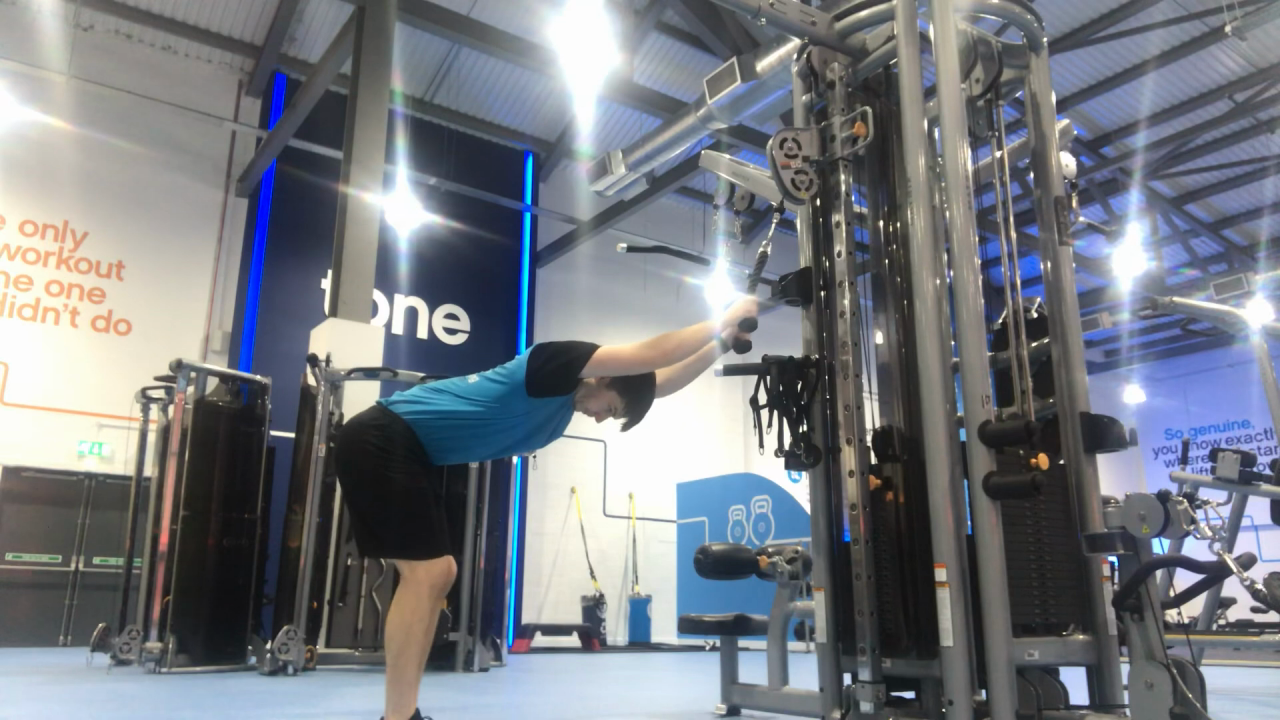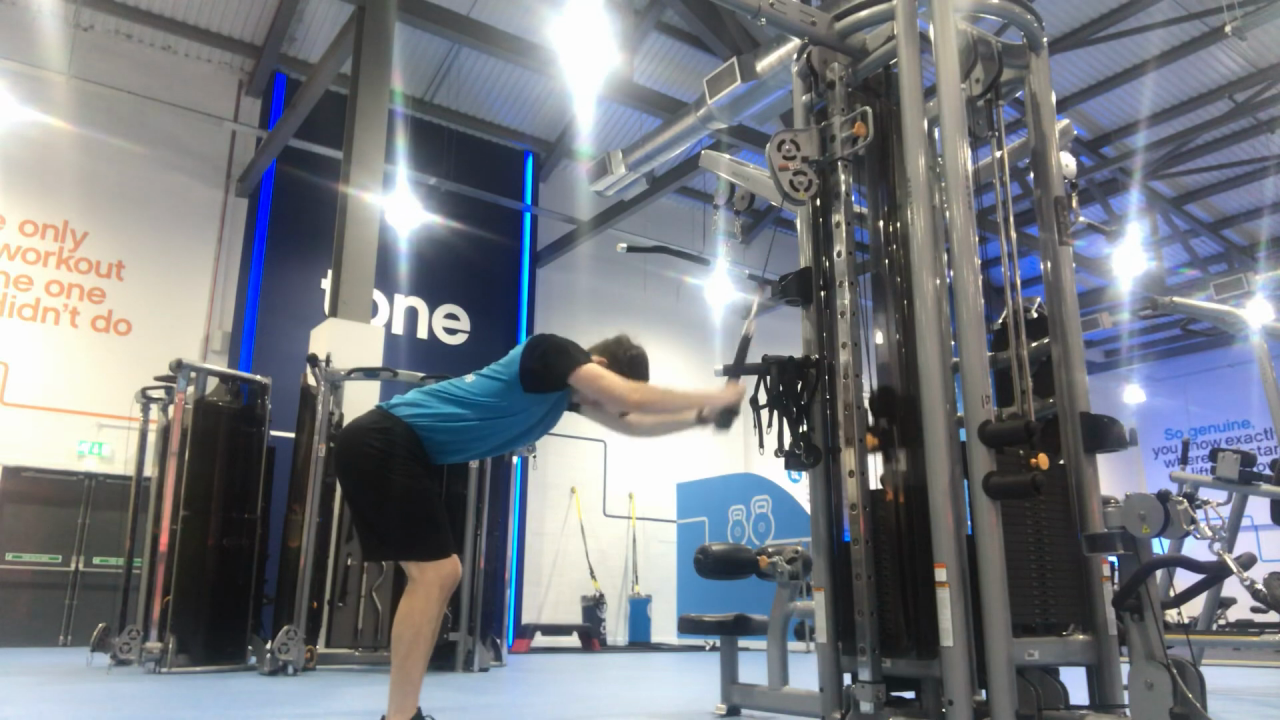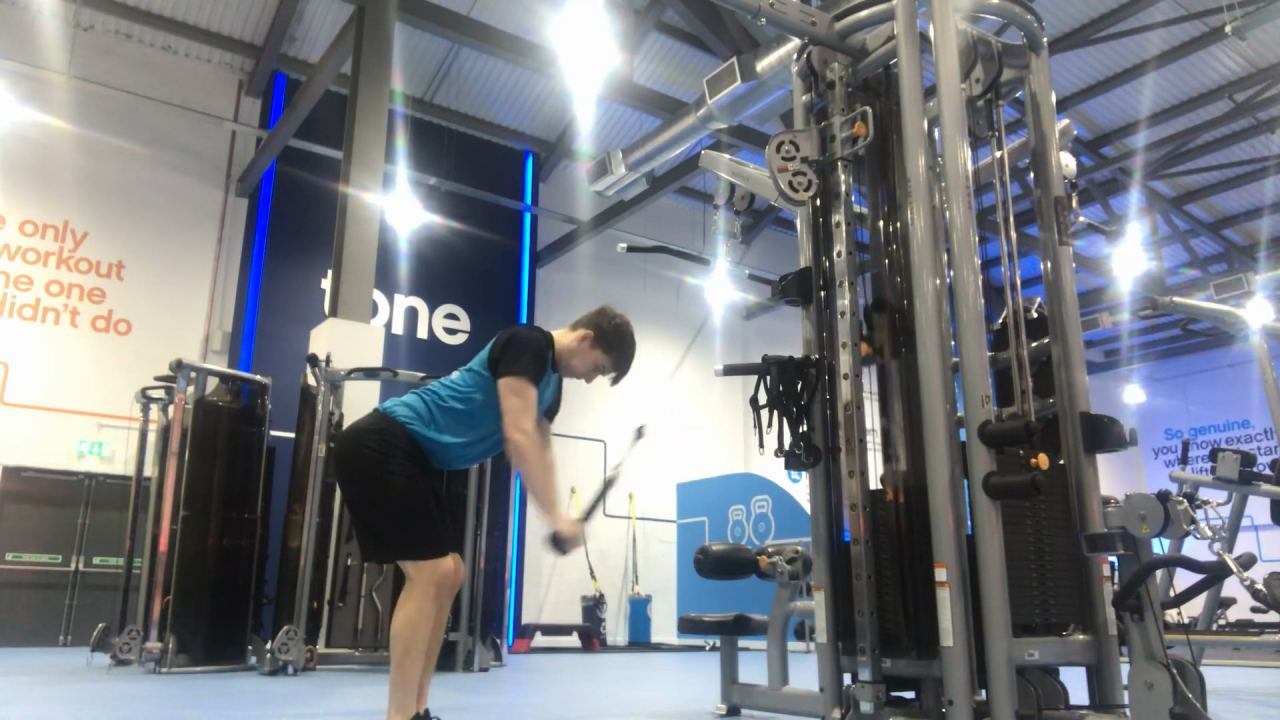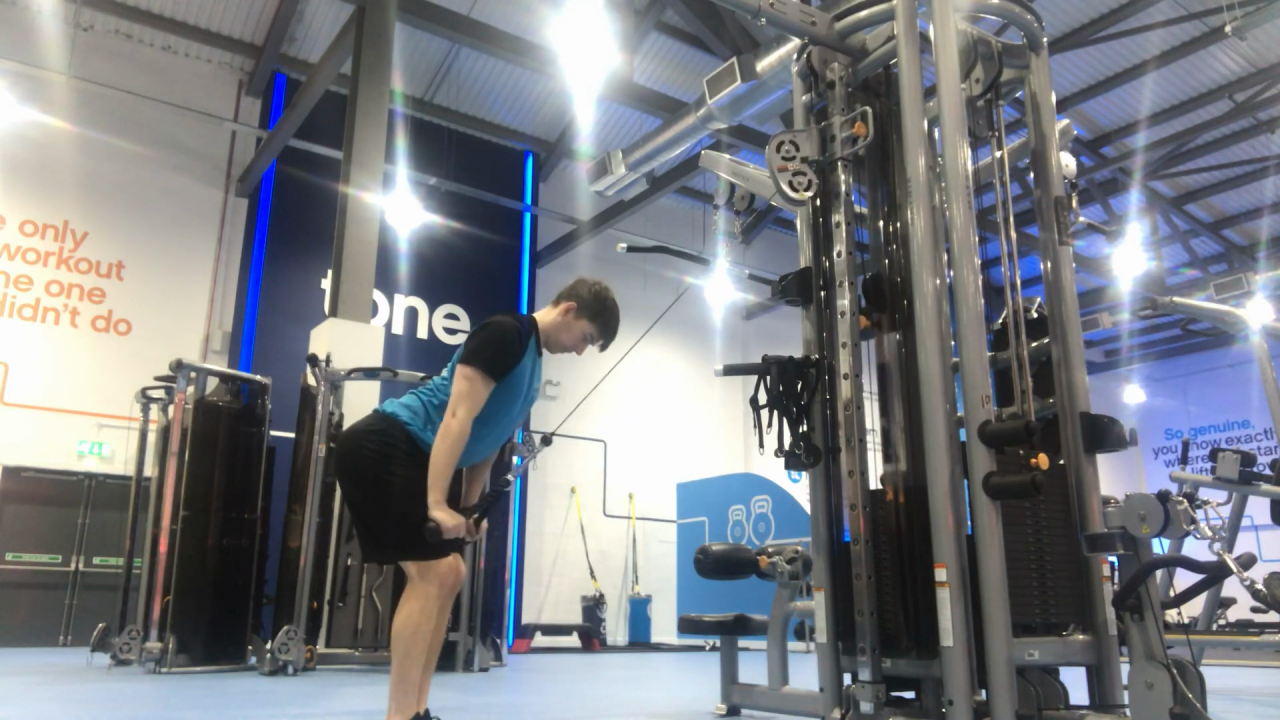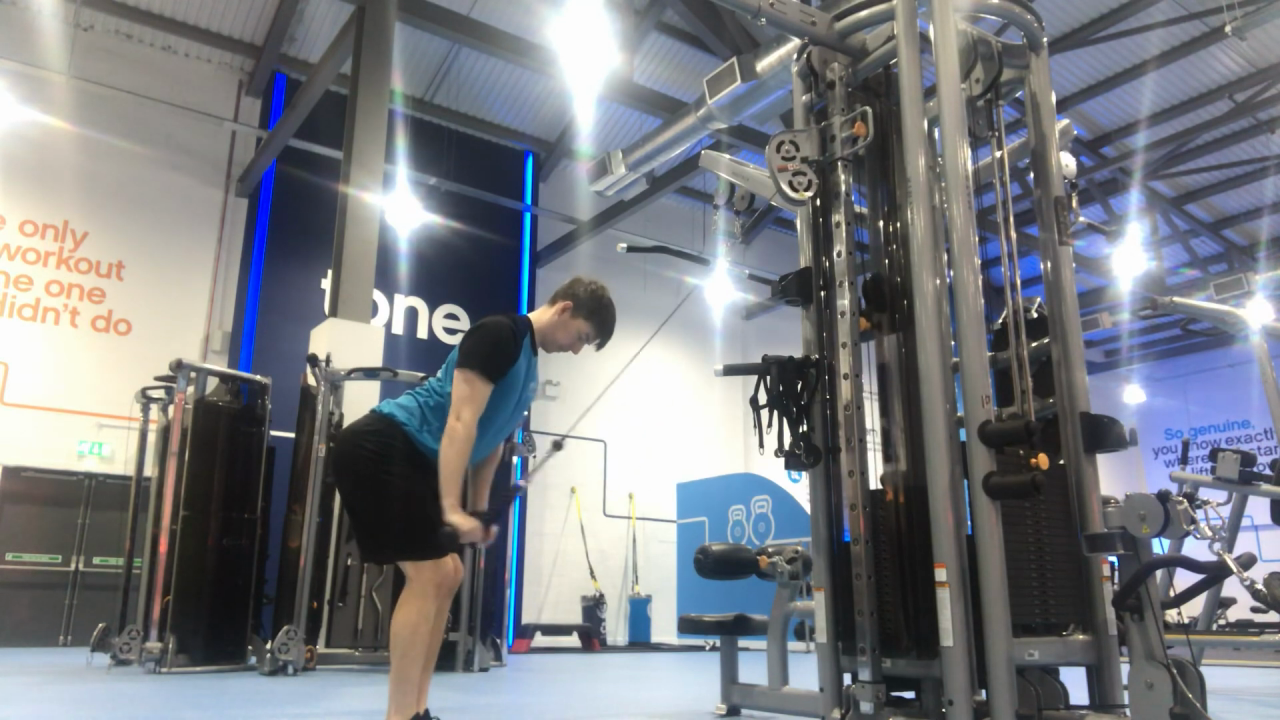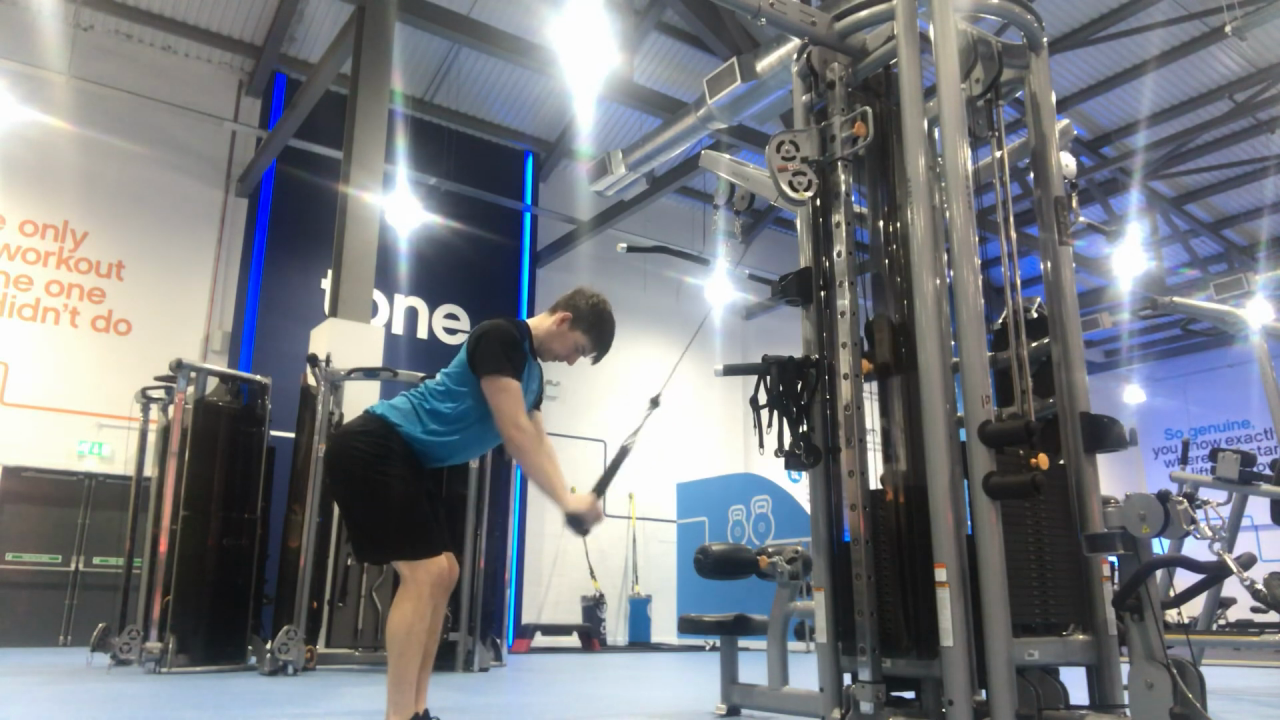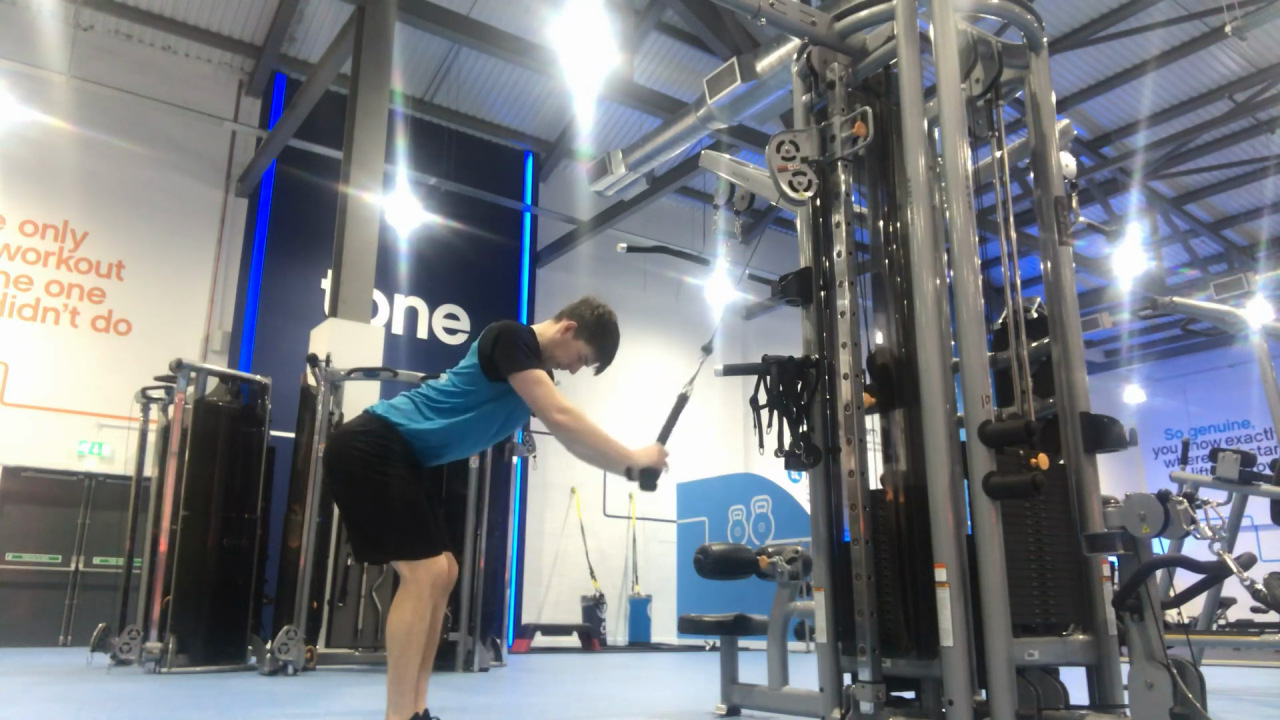
dt=0.4s
person 1, frame 1
left shoulder: (568, 389)
right shoulder: (559, 362)
left elbow: (658, 382)
right elbow: (653, 355)
left wrist: (722, 342)
right wrist: (724, 319)
left hip: (409, 450)
right hip: (382, 441)
left knee: (438, 573)
right knee: (425, 573)
person 1, frame 2
left shoulder: (566, 385)
right shoulder: (552, 353)
left elbow: (633, 422)
right elbow: (631, 396)
left wrist: (699, 414)
right wrist: (710, 399)
left hip: (406, 451)
right hip: (383, 444)
left knee: (443, 573)
right knee: (432, 574)
person 1, frame 3
left shoulder: (549, 382)
right shoulder: (525, 344)
left elbow: (540, 452)
right elbow: (518, 436)
left wrist: (557, 518)
right wrist: (555, 516)
left hip: (414, 457)
right hip: (380, 447)
left knee: (447, 574)
right knee: (432, 573)
person 1, frame 4
left shoulder: (532, 362)
right shoulder: (504, 333)
left elbow: (488, 437)
right elbow: (457, 418)
left wrist: (470, 507)
right wrist: (438, 504)
left hip: (410, 456)
right hip: (382, 448)
left knee: (448, 574)
right knee: (430, 574)
person 1, frame 5
left shoulder: (528, 362)
right shoulder: (499, 334)
left elbow: (491, 441)
right elbow: (461, 422)
left wrist: (479, 510)
right wrist: (453, 509)
left hip: (410, 459)
right hip: (379, 448)
left knee: (447, 575)
right knee: (431, 572)
person 1, frame 6
left shoulder: (532, 373)
right shoulder: (501, 337)
left elbow: (536, 443)
right elbow: (513, 430)
left wrist: (567, 498)
right wrist: (565, 499)
left hip: (411, 460)
right hip: (373, 449)
left knee: (442, 573)
right knee: (425, 572)
person 1, frame 7
left shoulder: (535, 373)
right shoulder: (510, 338)
left elbow: (572, 437)
right elbow: (561, 418)
left wrist: (627, 465)
right wrist: (631, 460)
left hip: (403, 458)
right hip: (371, 448)
left knee: (441, 573)
right knee: (425, 573)
